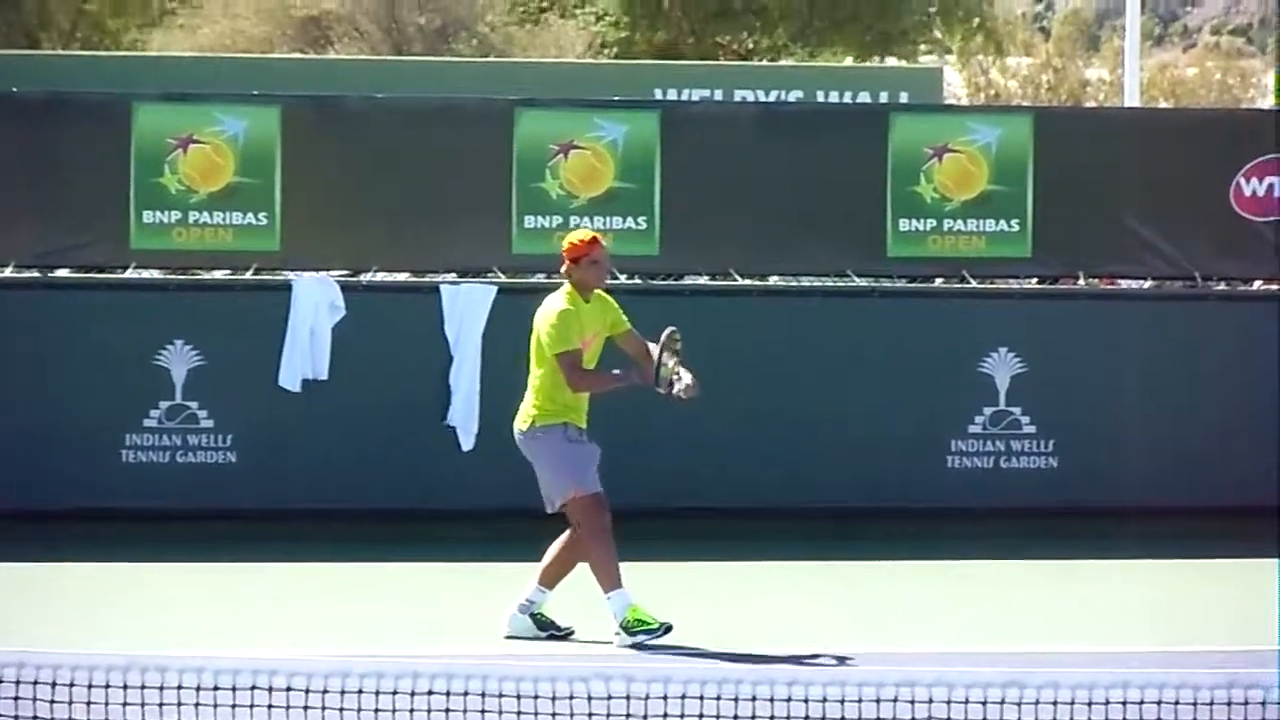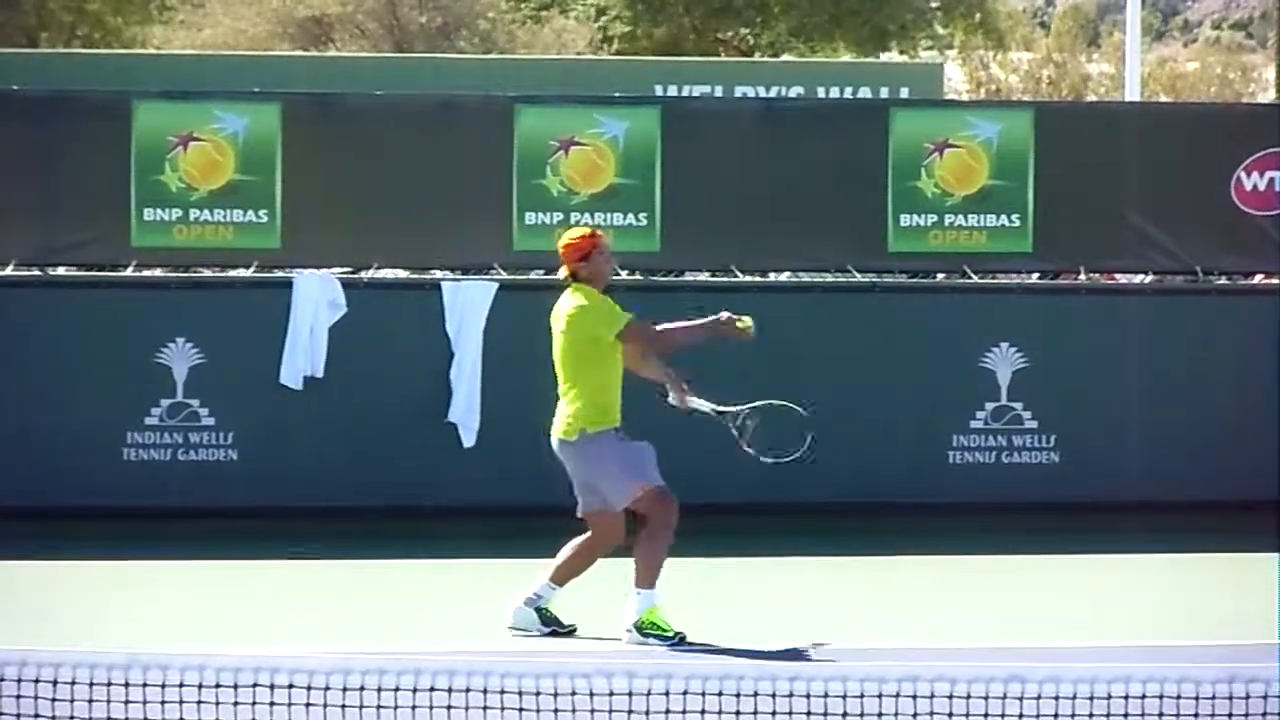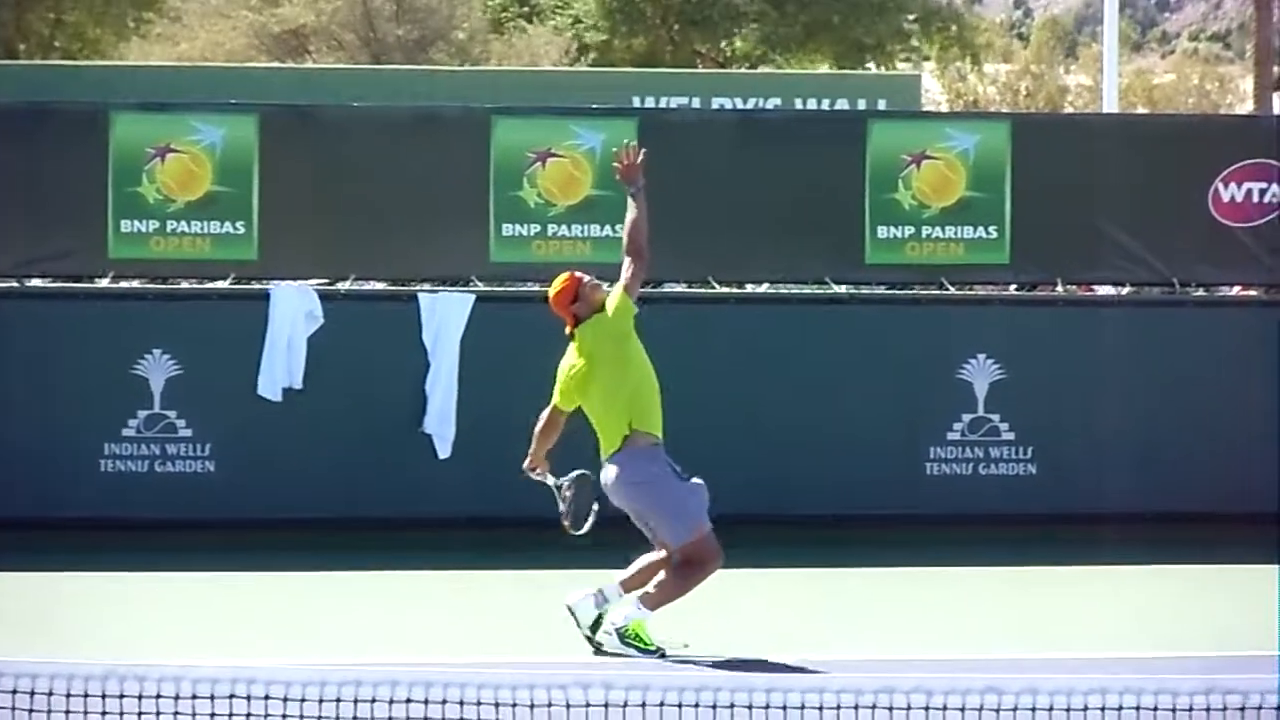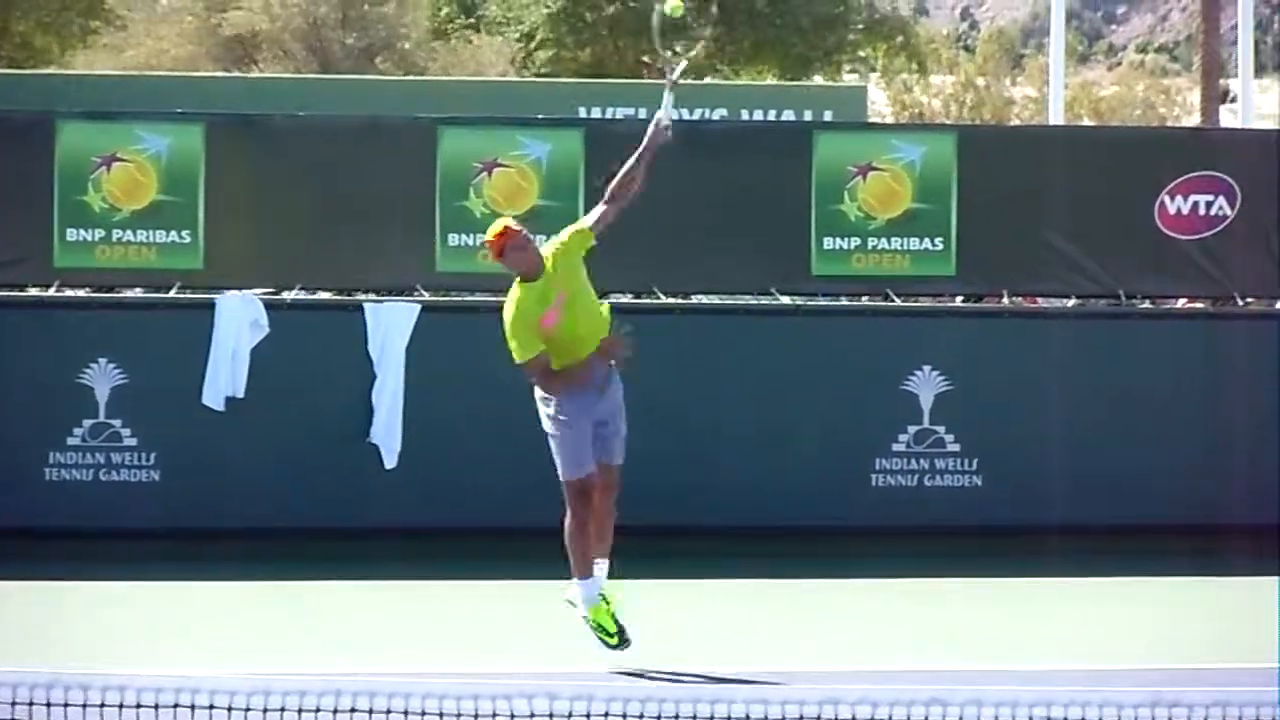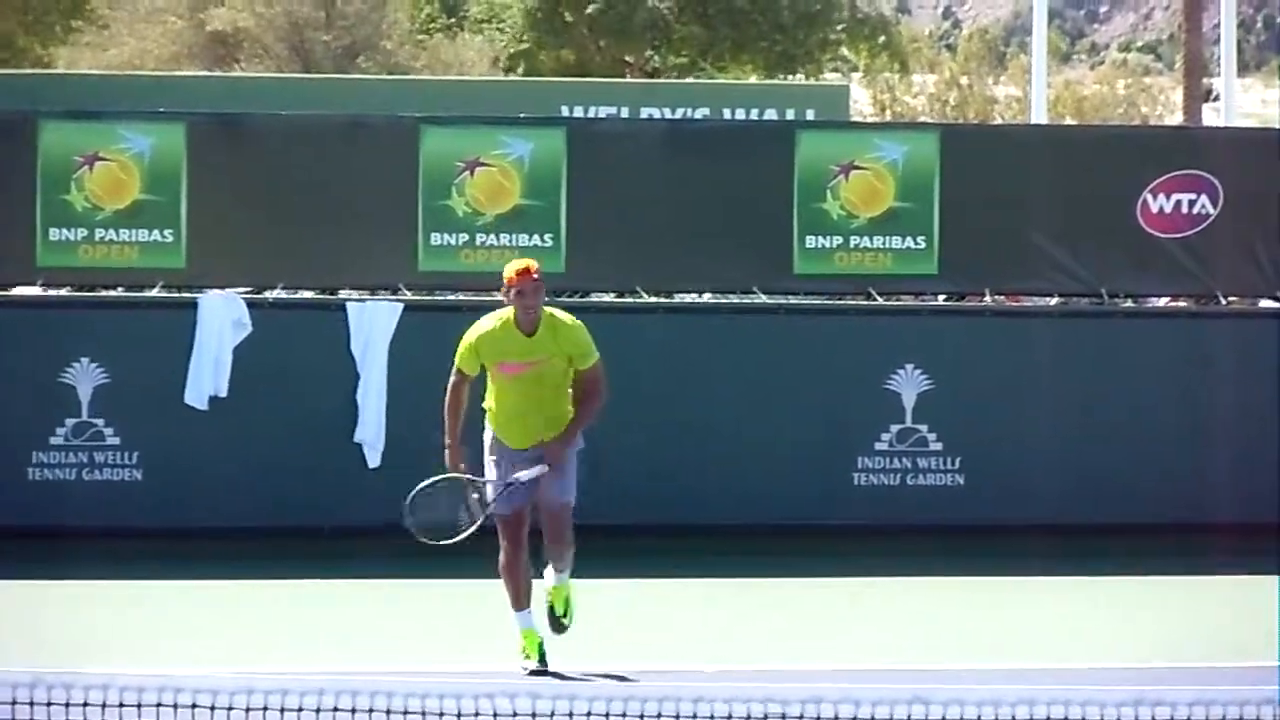
dt=0.5s
person 1, frame 1
left shoulder: (602, 304)
right shoulder: (558, 313)
left elbow: (643, 349)
right elbow: (577, 380)
left wrist: (678, 372)
right wrist: (636, 376)
left hip: (566, 426)
right hip: (547, 426)
left knee: (584, 527)
right knee: (594, 513)
left ankle: (525, 612)
right ankle: (625, 616)
person 1, frame 2
left shoulder: (571, 307)
right shoulder: (589, 305)
left elbow: (626, 355)
right elbow: (650, 339)
left wrist: (667, 378)
right wrist: (714, 326)
left hip: (575, 436)
right hip: (588, 436)
left knee: (605, 532)
right knee: (661, 510)
left ankle: (532, 605)
right ankle: (641, 616)
person 1, frame 3
left shoulder: (571, 362)
right shoulder: (611, 322)
left elbow: (552, 419)
right elbow: (637, 255)
left wrist: (537, 457)
right wrist: (635, 189)
left hip: (623, 469)
right hip: (640, 462)
left knee: (676, 557)
right knee: (704, 557)
left ankle: (596, 601)
right ankle: (624, 624)
person 1, frame 4
left shoulder: (562, 251)
right shoulder: (518, 314)
left elbow: (611, 204)
right elbow: (545, 381)
left wrist: (648, 146)
right wrist: (596, 363)
left hip: (605, 386)
right hip: (566, 400)
left knee: (605, 493)
right knee: (581, 495)
left ankle: (598, 586)
right ankle: (590, 599)
person 1, frame 5
left shoulder: (569, 330)
right shoulder: (483, 335)
left elbow: (594, 391)
right elbow: (457, 385)
left wrist: (561, 442)
right wrist: (453, 443)
left hip: (555, 444)
right hip: (504, 444)
left knee: (556, 529)
right knee: (512, 538)
left ankle: (558, 582)
right ankle: (529, 636)
